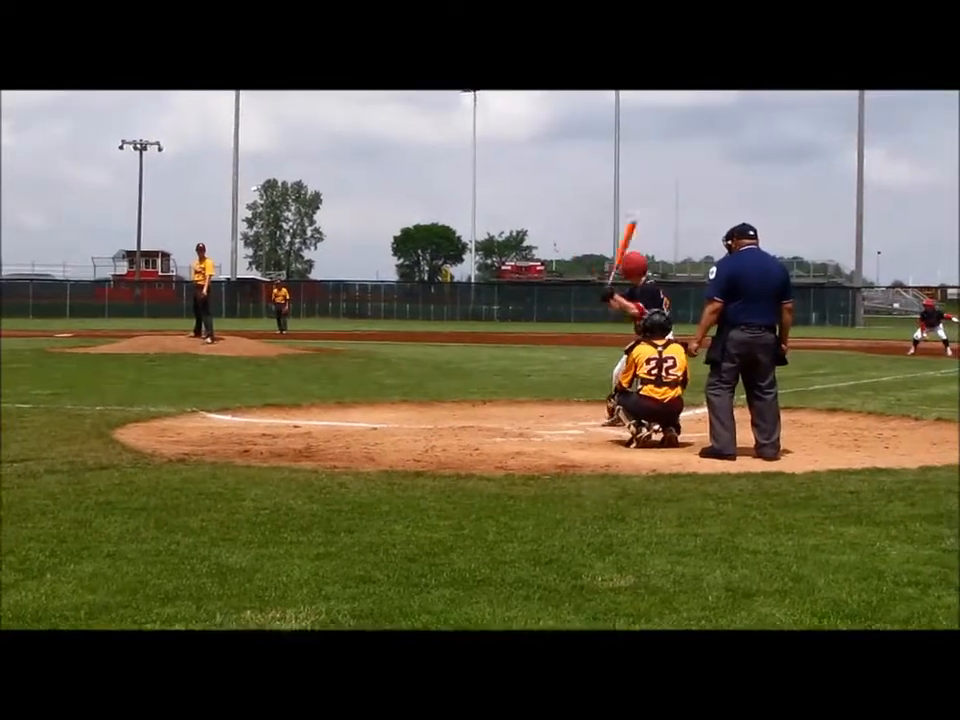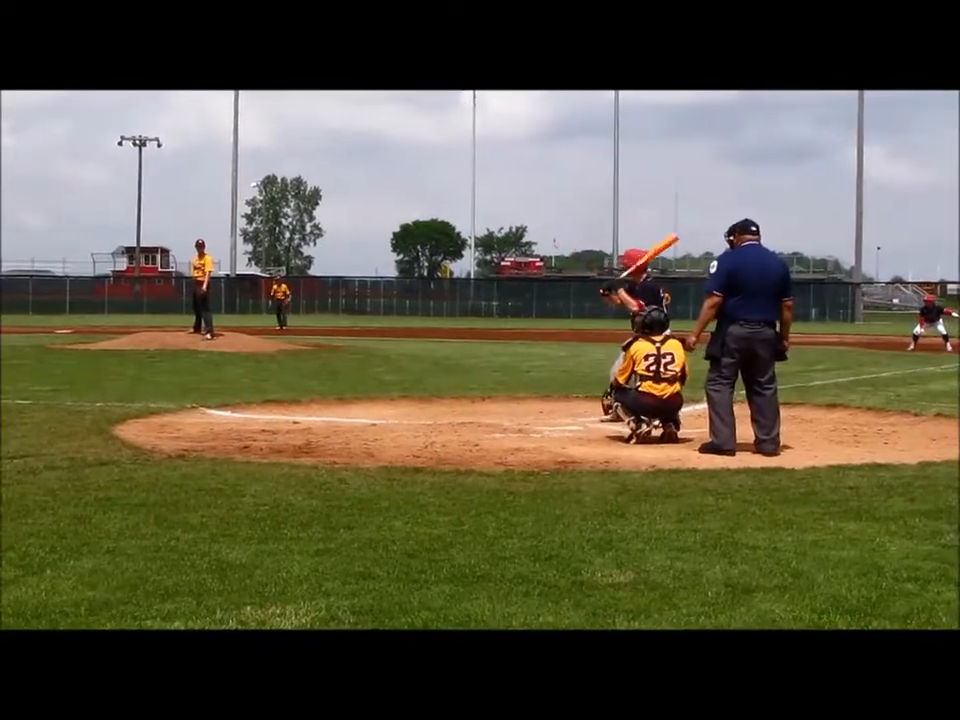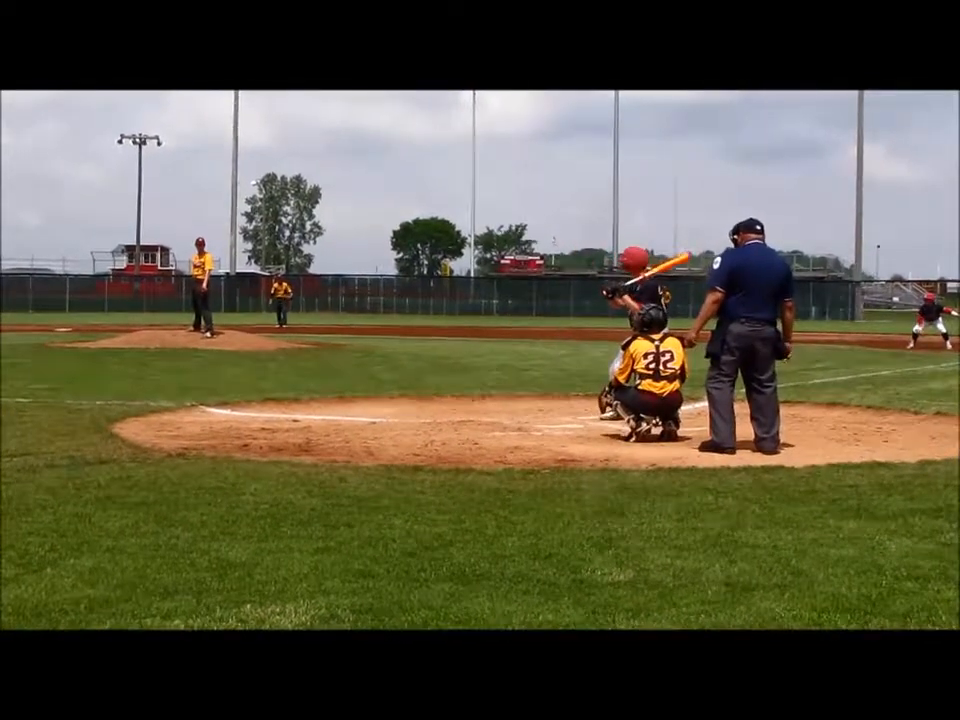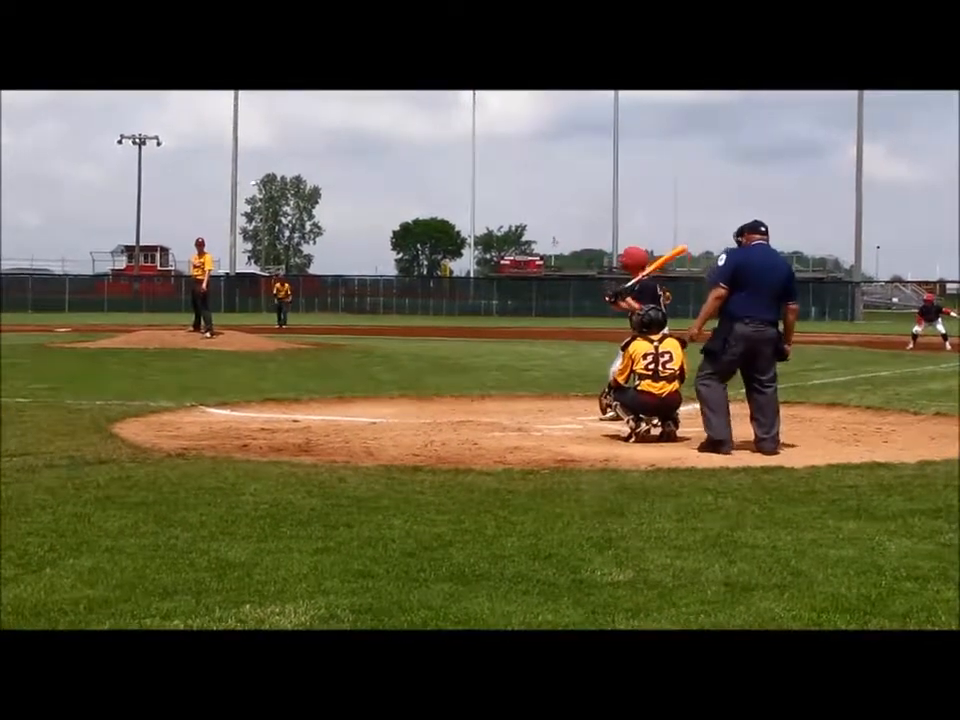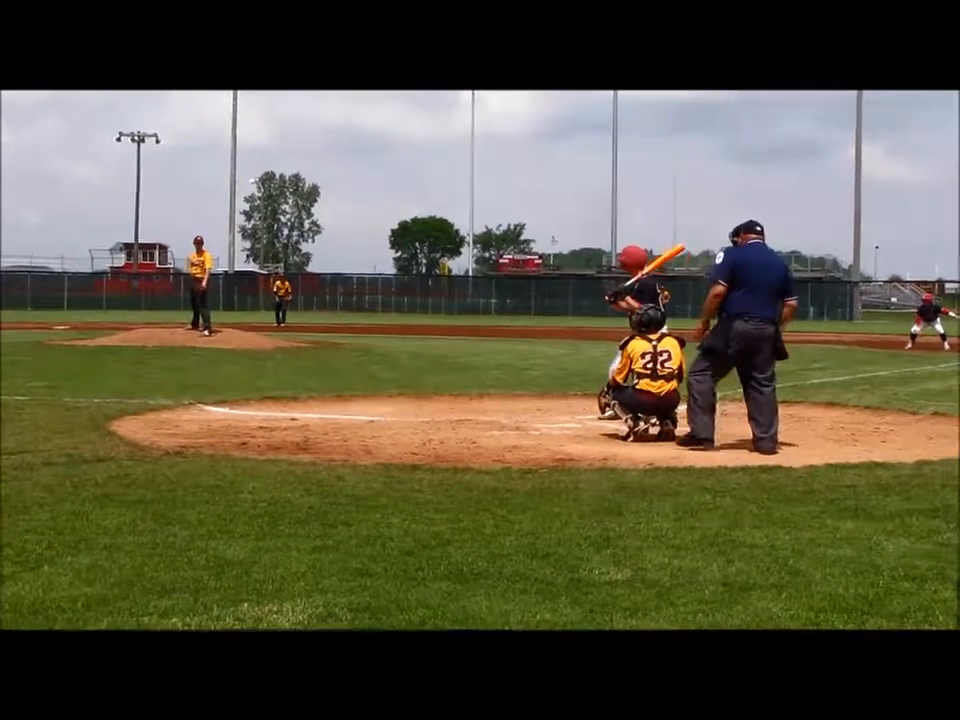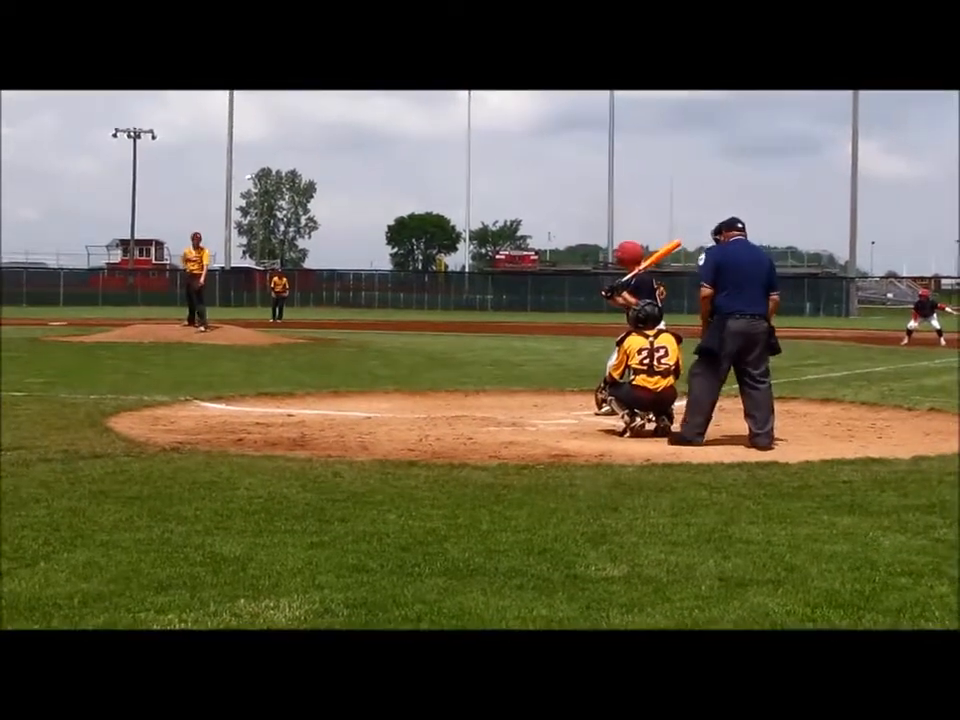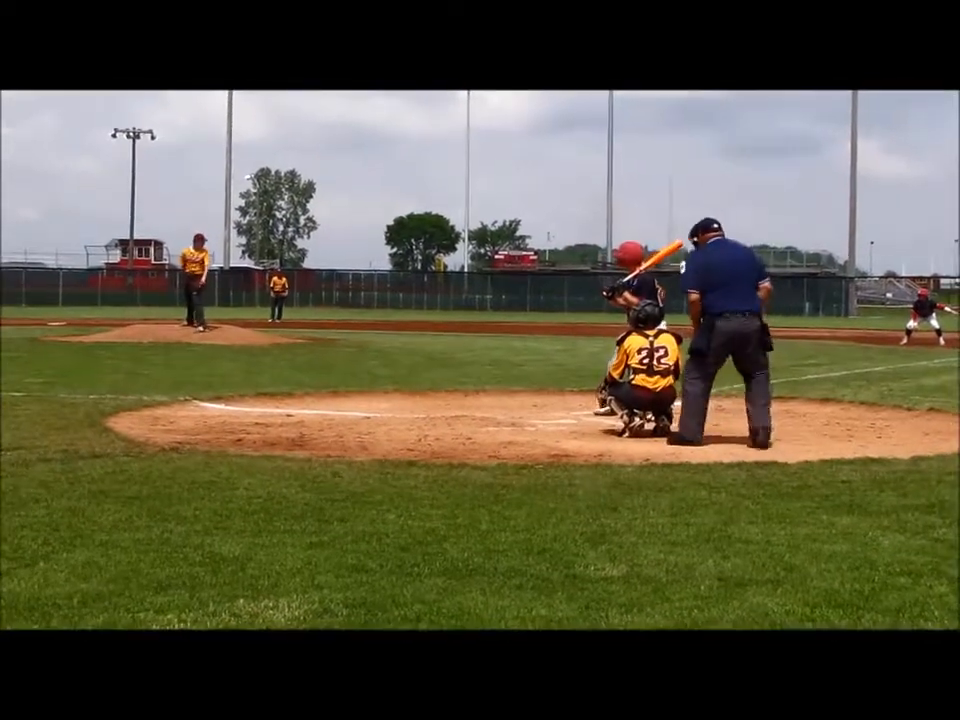
dt=0.2s
person 1, frame 1
left shoulder: (727, 264)
right shoulder: (778, 267)
left elbow: (714, 307)
right elbow: (787, 308)
left wrist: (697, 339)
right wrist: (783, 341)
left hip: (733, 337)
right hip: (766, 338)
left knee: (719, 388)
right knee: (765, 392)
left ankle: (723, 446)
right ankle: (769, 447)
person 1, frame 2
left shoulder: (728, 260)
right shoulder: (778, 263)
left elbow: (713, 301)
right elbow: (787, 306)
left wrist: (695, 333)
right wrist: (784, 338)
left hip: (733, 332)
right hip: (765, 334)
left knee: (719, 384)
right knee: (765, 388)
left ankle: (723, 442)
right ankle: (768, 442)
person 1, frame 3
left shoulder: (730, 257)
right shoulder: (781, 263)
left elbow: (715, 298)
right elbow: (788, 307)
left wrist: (695, 328)
right wrist: (787, 339)
left hip: (734, 330)
right hip: (766, 333)
left knee: (720, 382)
right knee: (765, 386)
left ankle: (723, 440)
right ankle: (768, 440)
person 1, frame 4
left shoulder: (734, 256)
right shoulder: (784, 265)
left elbow: (718, 294)
right elbow: (792, 308)
left wrist: (698, 324)
right wrist: (786, 341)
left hip: (735, 330)
right hip: (767, 333)
left knee: (708, 378)
right knee: (765, 386)
left ankle: (719, 437)
right ankle: (768, 441)
person 1, frame 5
left shoulder: (732, 254)
right shoulder: (780, 263)
left elbow: (718, 292)
right elbow: (791, 304)
left wrist: (704, 323)
right wrist: (774, 328)
left hip: (735, 327)
right hip: (766, 330)
left knee: (701, 374)
right knee: (763, 385)
left ankle: (701, 432)
right ankle: (766, 440)
person 1, frame 6
left shoulder: (715, 253)
right shoulder: (764, 257)
left elbow: (706, 293)
right elbow: (774, 298)
left wrist: (705, 324)
left hip: (726, 325)
right hip: (758, 326)
left knee: (705, 378)
right knee: (758, 382)
left ankle: (691, 433)
right ankle: (762, 436)
person 1, frame 7
left shoulder: (696, 258)
right shoulder: (747, 252)
left elbow: (693, 299)
right elbow: (765, 287)
left wrist: (697, 327)
right wrist: (753, 313)
left hip: (717, 325)
right hip: (750, 324)
left knee: (696, 377)
right knee: (757, 376)
left ankle: (690, 433)
right ankle: (760, 428)
